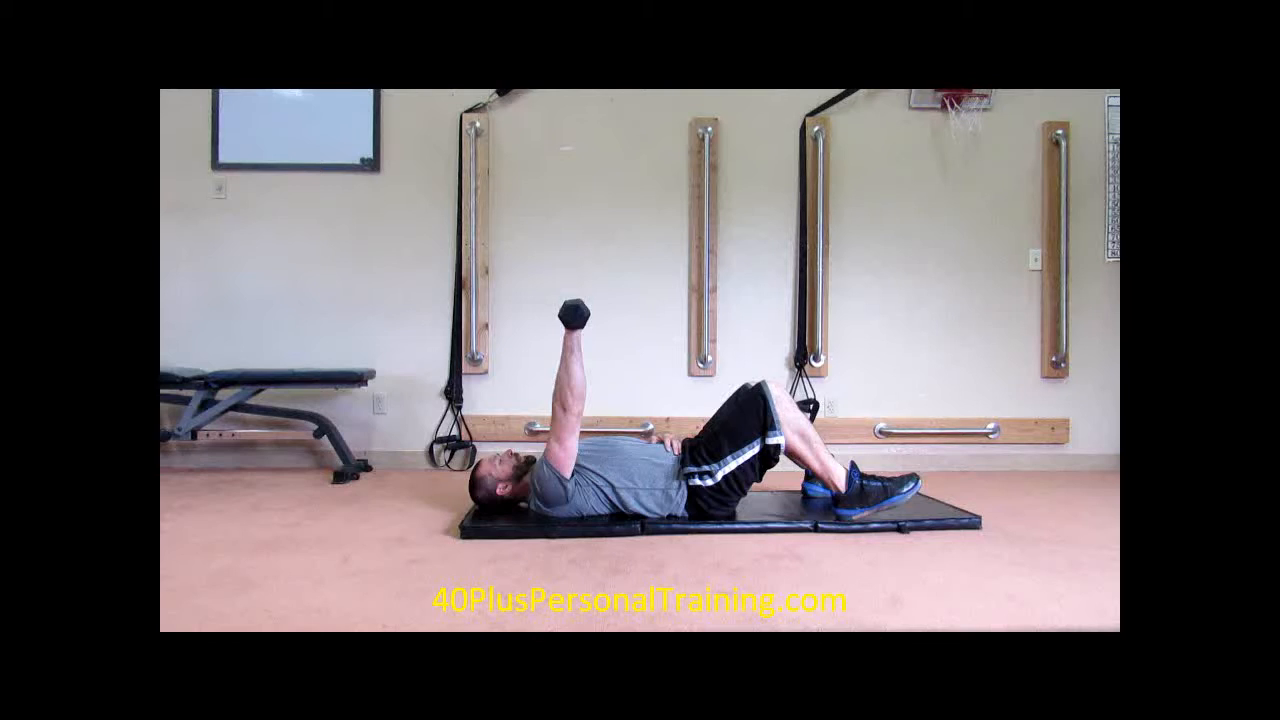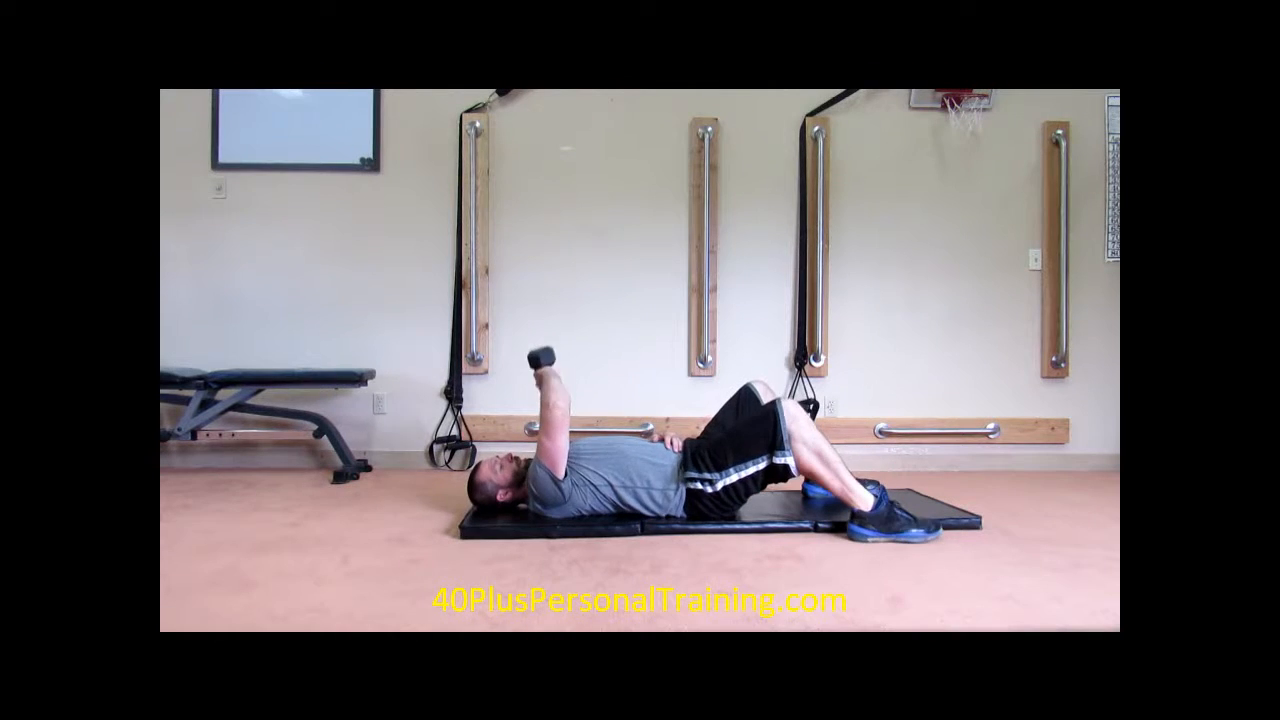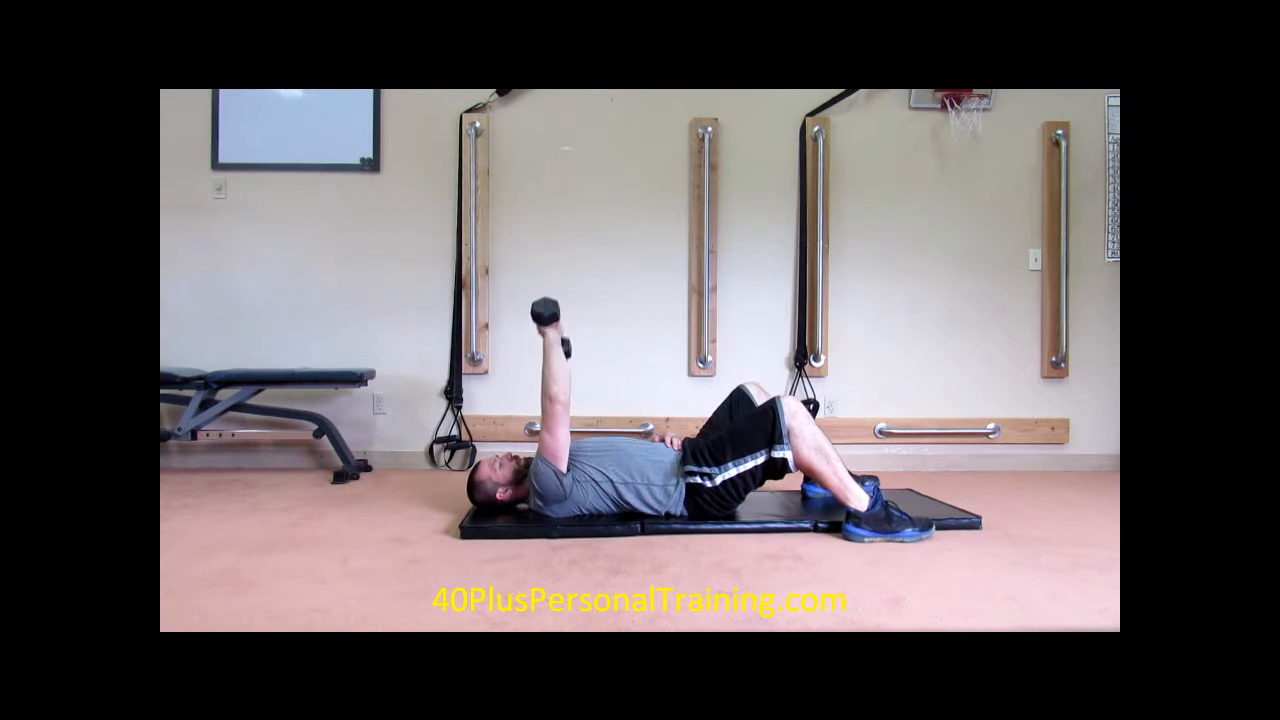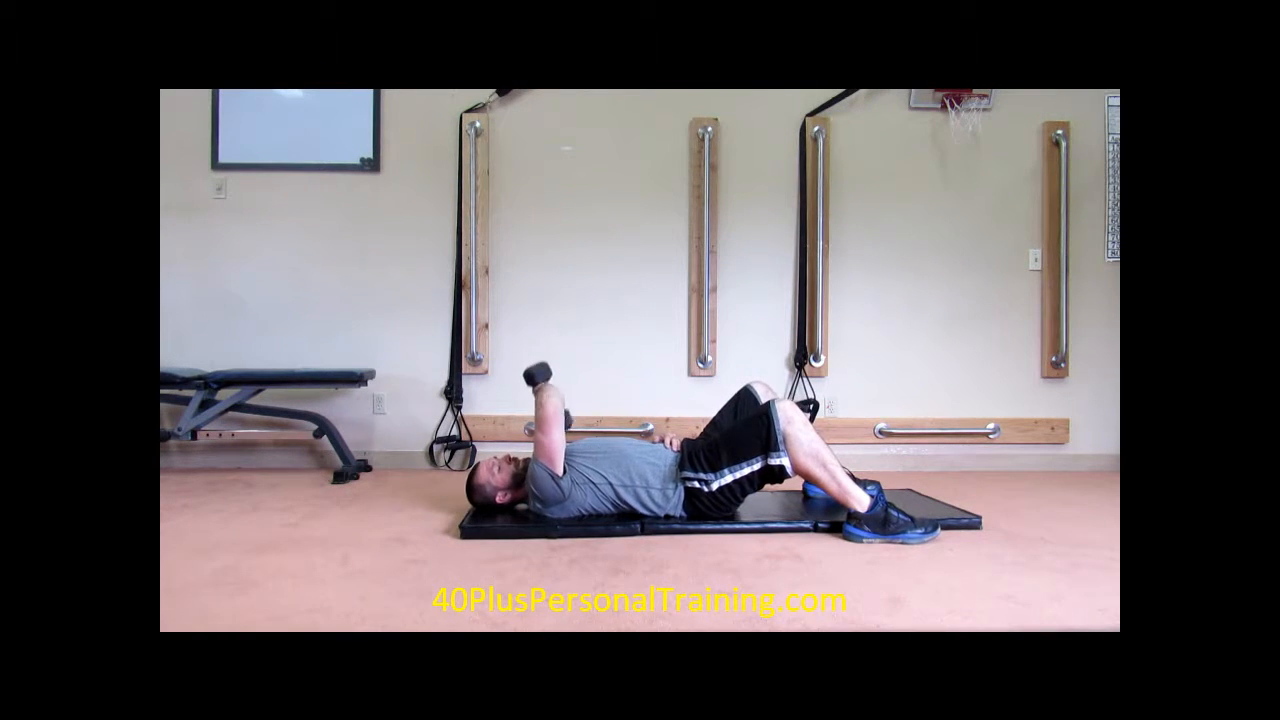
dt=0.7s
person 1, frame 1
left shoulder: (551, 475)
right shoulder: (548, 492)
right elbow: (568, 413)
left wrist: (656, 440)
right wrist: (571, 338)
left hip: (686, 468)
right hip: (696, 492)
left knee: (759, 398)
right knee: (771, 398)
left ankle: (824, 479)
right ankle: (849, 491)
person 1, frame 2
left shoulder: (552, 472)
right shoulder: (545, 491)
right elbow: (557, 418)
left wrist: (659, 441)
right wrist: (547, 377)
left hip: (686, 461)
right hip: (693, 492)
left knee: (759, 393)
right knee: (788, 416)
left ankle: (830, 483)
right ankle: (870, 511)
person 1, frame 3
left shoulder: (553, 473)
right shoulder: (547, 489)
right elbow: (557, 407)
left wrist: (657, 442)
right wrist: (550, 339)
left hip: (683, 464)
right hip: (694, 490)
left knee: (753, 393)
right knee: (789, 412)
left ankle: (829, 481)
right ankle: (865, 512)
person 1, frame 4
left shoulder: (553, 471)
right shoulder: (545, 490)
right elbow: (549, 418)
left wrist: (659, 443)
right wrist: (543, 390)
left hip: (683, 464)
right hip: (690, 491)
left knee: (760, 393)
right knee: (783, 415)
left ankle: (835, 485)
right ankle: (866, 512)
